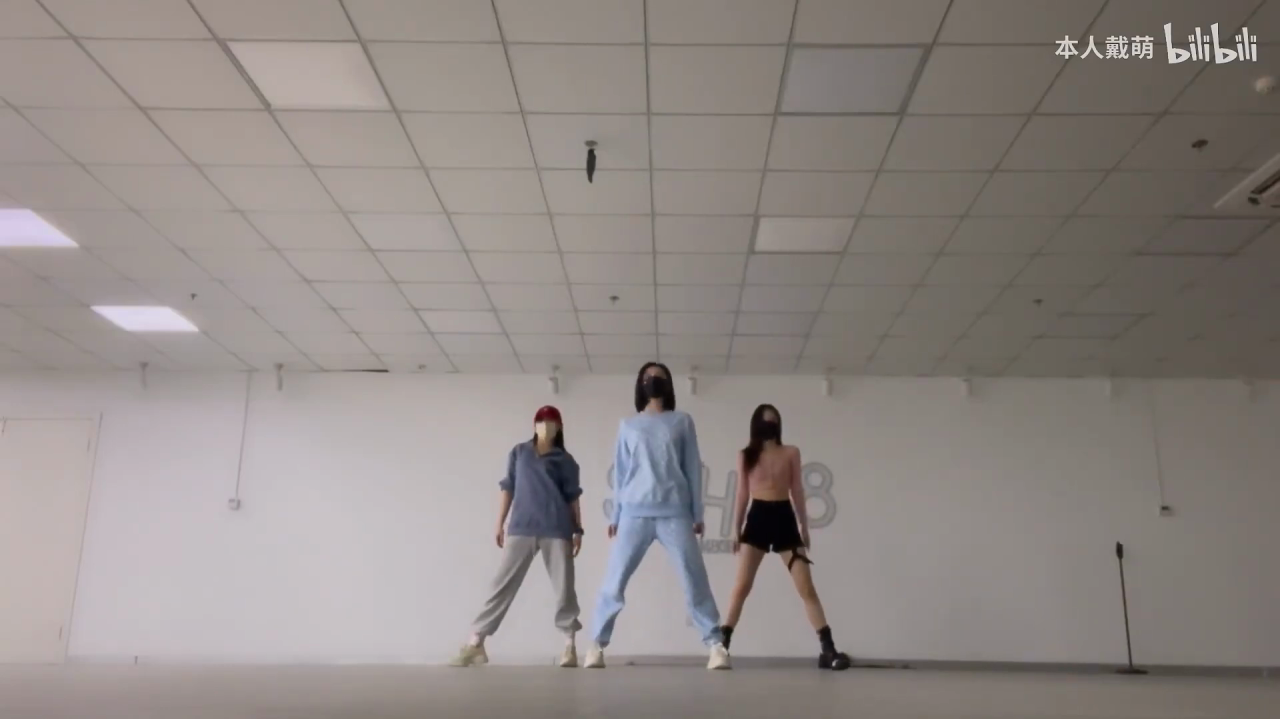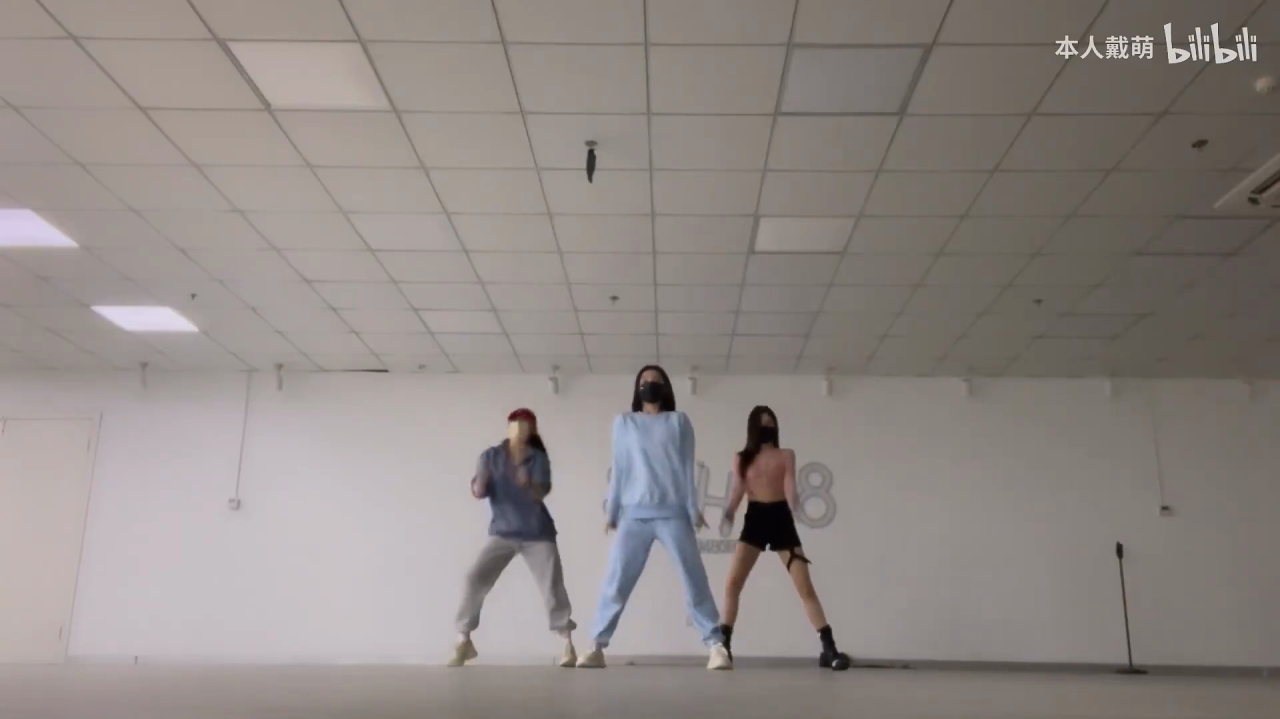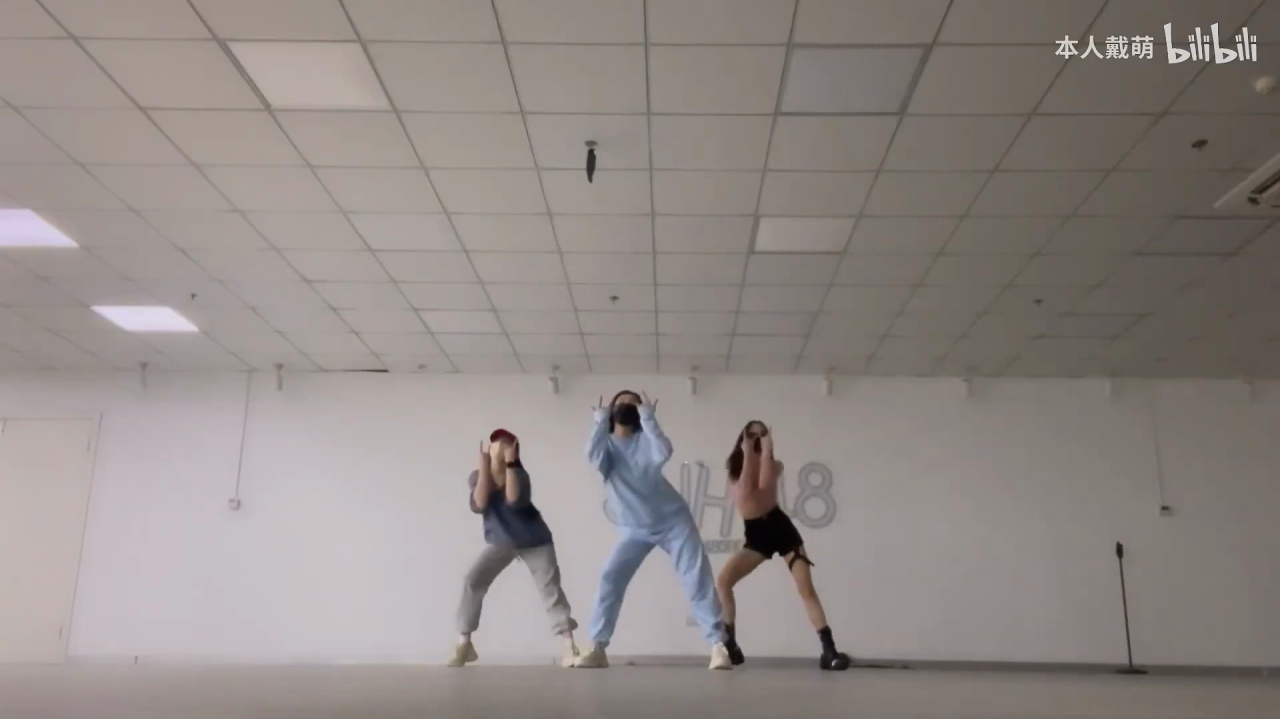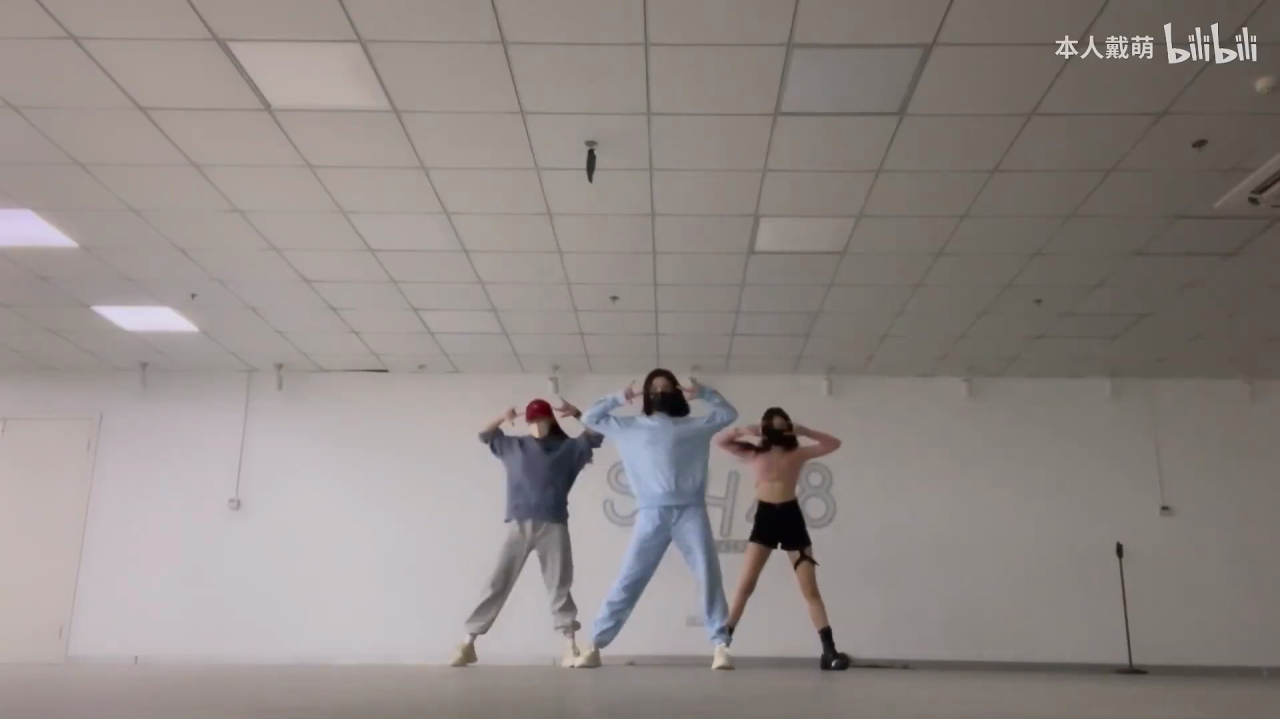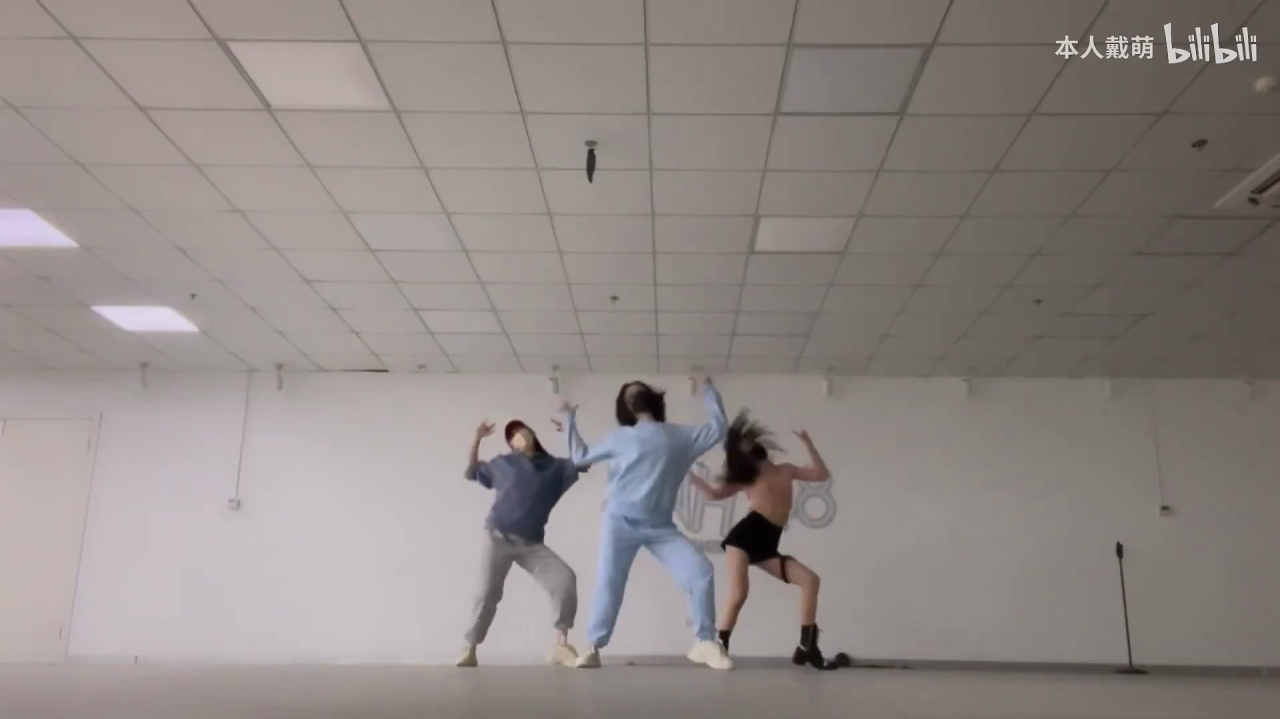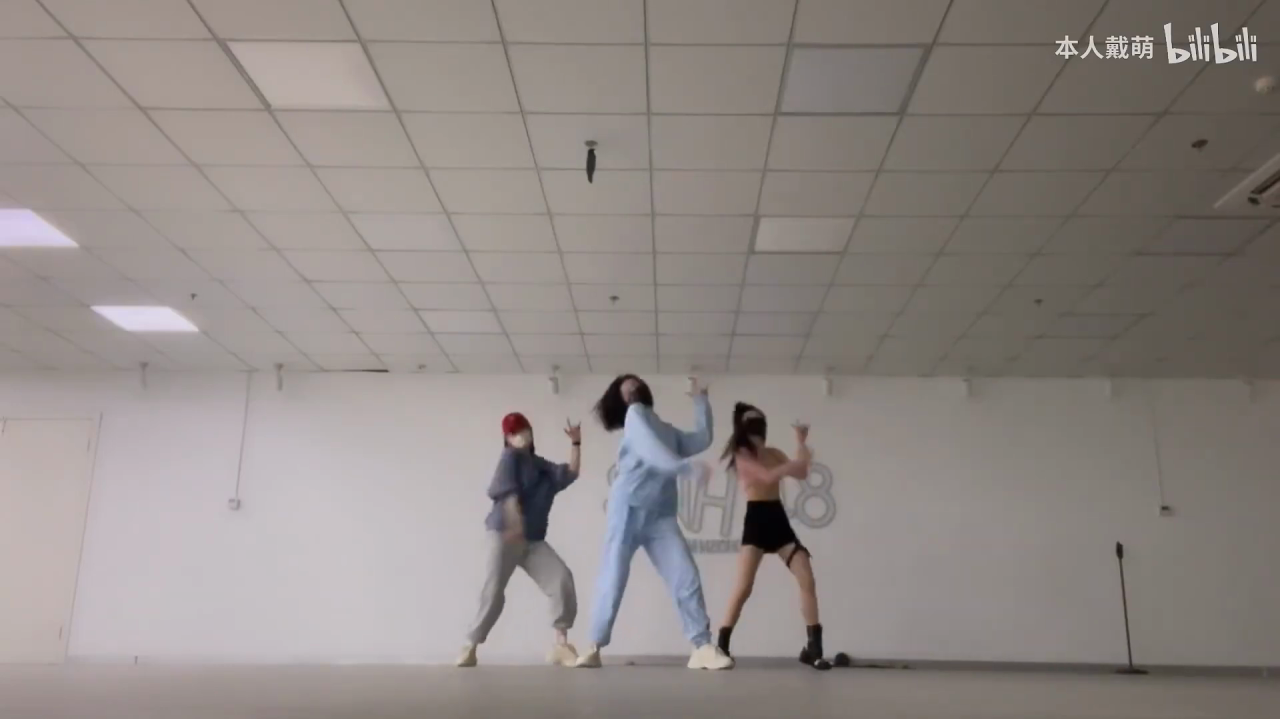
dt=0.4s
person 1, frame 1
left shoulder: (683, 422)
right shoulder: (628, 425)
left elbow: (693, 468)
right elbow: (620, 472)
left wrist: (697, 514)
right wrist: (615, 515)
left hip: (675, 513)
right hip: (634, 513)
left knee: (694, 579)
right knee: (614, 580)
left ankle: (716, 644)
right ankle: (598, 645)
person 1, frame 2
left shoulder: (678, 421)
right shoulder: (624, 422)
left elbow: (687, 466)
right elbow: (619, 469)
left wrist: (693, 508)
right wrist: (612, 510)
left hip: (673, 514)
right hip: (634, 516)
left knee: (694, 579)
right knee: (617, 579)
left ankle: (716, 645)
right ankle: (598, 645)
person 1, frame 3
left shoulder: (646, 439)
right shoulder: (605, 445)
left elbow: (662, 455)
right elbow: (595, 459)
left wrist: (648, 415)
right wrist: (601, 420)
left hip: (674, 522)
right hip: (634, 529)
left knee: (699, 580)
right knee: (610, 578)
left ankle: (718, 646)
right ankle: (597, 647)
person 1, frame 4
left shoulder: (694, 426)
right shoulder: (628, 427)
left elbow: (729, 413)
right elbow: (590, 418)
left wrist: (704, 393)
right wrist: (619, 399)
left hip: (690, 511)
right hip: (650, 514)
left knee: (709, 576)
right knee: (629, 579)
left ankle: (721, 645)
right ankle: (596, 645)
person 1, frame 5
left shoulder: (680, 435)
right shoulder: (621, 436)
left elbow: (717, 430)
right elbow: (581, 458)
left wrist: (709, 392)
right wrist: (570, 419)
left hip: (658, 527)
right hip: (619, 523)
left knee: (701, 569)
right knee: (608, 584)
left ankle: (706, 642)
right ankle: (593, 647)
person 1, frame 6
left shoulder: (666, 429)
right shoulder: (636, 415)
left elbow: (702, 440)
right elbow: (653, 451)
left wrist: (702, 401)
right wrist: (685, 463)
left hip: (662, 515)
right hip: (627, 511)
left knee: (686, 578)
right knee: (612, 580)
left ankle: (703, 647)
right ankle: (595, 647)
person 2, frame 1
left shoulder: (791, 453)
right shoulder: (745, 456)
left elbow: (797, 491)
right elbow: (742, 494)
left wrist: (804, 527)
right wrist: (737, 530)
left hip: (784, 519)
right hip: (757, 519)
left knee: (806, 588)
right knee: (742, 586)
left ankle: (829, 649)
right ankle: (721, 646)
person 2, frame 2
left shoulder: (786, 455)
right shoulder: (743, 457)
left elbow: (790, 489)
right elbow: (737, 491)
left wrist: (794, 504)
right wrist: (730, 509)
left hip: (779, 520)
right hip: (754, 522)
left knee: (805, 587)
right knee: (733, 582)
left ankle: (829, 649)
right ankle: (723, 643)
person 2, frame 3
left shoulder: (774, 464)
right shoulder: (736, 468)
left elbow: (765, 484)
right elbow: (745, 491)
left wrist: (767, 450)
right wrist: (747, 455)
left hip: (781, 528)
right hip: (755, 533)
left knee: (806, 589)
right knee: (723, 580)
left ankle: (829, 651)
right ankle: (729, 645)
person 2, frame 4
left shoulder: (798, 454)
right shoulder: (754, 454)
left elbow: (834, 443)
right elbow: (721, 441)
left wrist: (802, 432)
right wrist: (746, 431)
left hip: (791, 518)
right hip: (765, 519)
left knee: (810, 589)
right knee: (745, 585)
left ankle: (829, 651)
person 2, frame 5
left shoulder: (787, 470)
right shoulder: (748, 479)
left elbow: (822, 475)
right elbow: (717, 493)
left wrist: (808, 444)
right wrist: (688, 475)
left hip: (766, 543)
right hip: (744, 537)
left knee: (810, 580)
right knee: (738, 594)
left ankle: (807, 647)
right ankle: (719, 647)
person 2, frame 6
left shoulder: (775, 453)
right shoulder: (742, 454)
left elbow: (801, 473)
right elbow: (770, 476)
left wrist: (801, 443)
left hip: (778, 520)
right hip: (756, 520)
left knee: (807, 581)
right knee: (743, 588)
left ankle: (814, 648)
right ankle: (721, 647)
person 3, frame 1
left shoulder: (565, 460)
right shoulder: (519, 452)
left elbow: (573, 498)
right elbow: (508, 488)
left wrist: (578, 531)
right wrist: (500, 523)
left hip: (556, 530)
right hip: (521, 529)
left knee: (564, 585)
right knee: (504, 583)
left ankle: (570, 646)
right ankle: (475, 643)
person 3, frame 2
left shoulder: (538, 458)
right shoulder: (491, 455)
left elbow: (542, 491)
right elbow: (478, 492)
left wrist: (528, 482)
right wrist: (479, 484)
left hip: (538, 533)
right hip: (502, 533)
left knee: (552, 586)
right knee: (476, 578)
left ankle: (568, 646)
right ankle: (464, 641)
person 3, frame 3
left shoulder: (519, 476)
right shoulder: (478, 477)
left elbow: (514, 500)
right elbow: (479, 506)
left wrist: (509, 464)
right wrist: (485, 467)
left hip: (535, 542)
right hip: (499, 541)
left knee: (551, 588)
right knee: (473, 580)
left ankle: (570, 648)
right ankle: (464, 644)
person 3, frame 4
left shoulder: (567, 448)
right shoulder: (513, 446)
left elbow: (595, 436)
right elbow: (484, 435)
left wrist: (577, 415)
right wrist: (503, 419)
left hip: (554, 526)
right hip: (519, 525)
left knee: (559, 585)
right knee: (499, 583)
left ankle: (571, 647)
right ankle: (468, 643)
person 3, frame 5
left shoulder: (554, 466)
right shoulder: (503, 464)
right elbow: (472, 473)
right wrist: (477, 439)
left hip: (530, 543)
right hip: (498, 537)
left knee: (565, 578)
right knee: (488, 592)
left ankle: (561, 645)
right ankle: (470, 649)
person 3, frame 6
left shoulder: (541, 464)
right shoulder: (510, 456)
left elbow: (570, 475)
right elbow: (504, 488)
left wrist: (576, 443)
right wrist: (514, 520)
left hip: (534, 538)
right hip: (503, 533)
left knee: (563, 579)
right knee: (493, 592)
left ankle: (561, 644)
right ankle: (470, 648)
